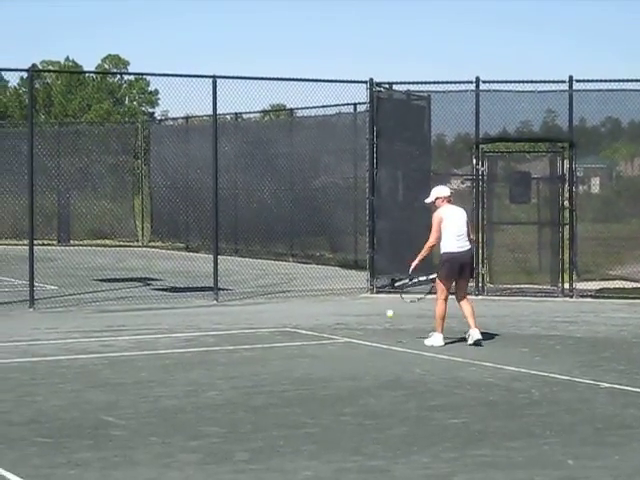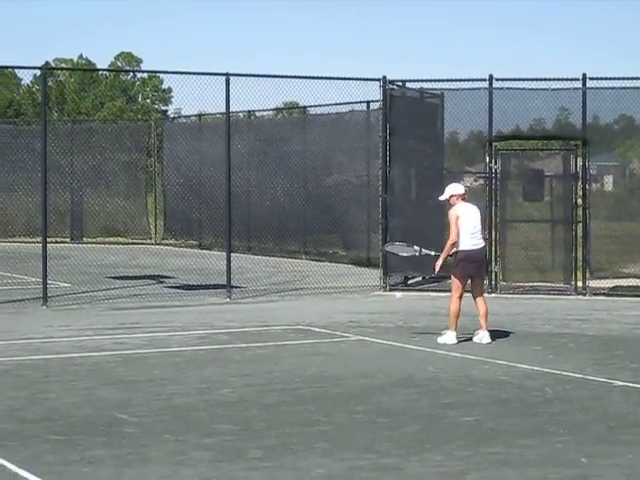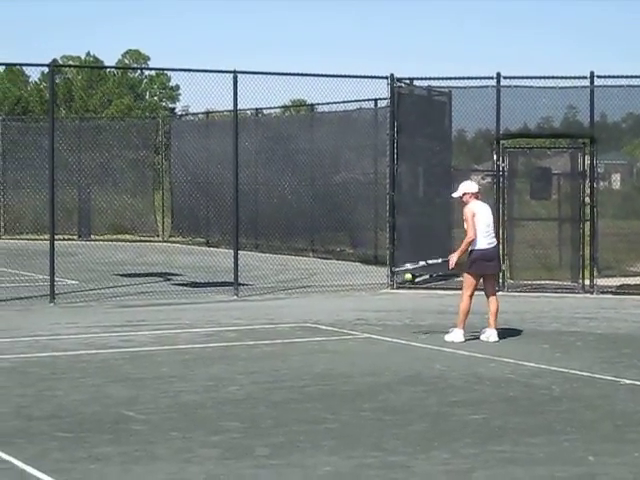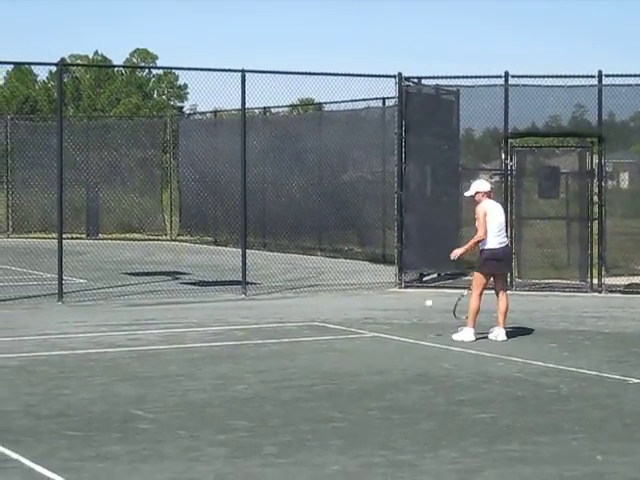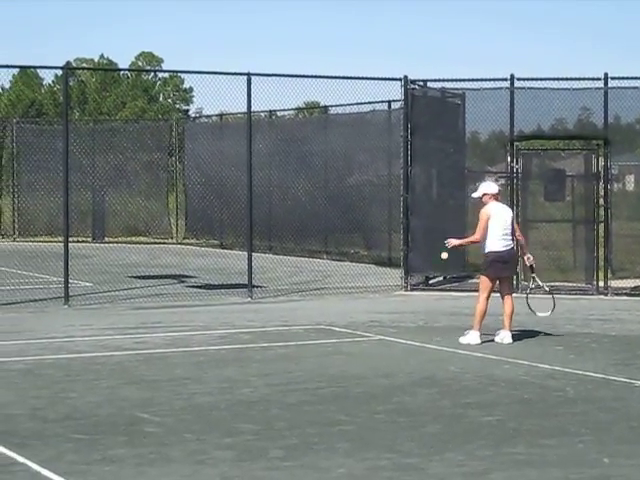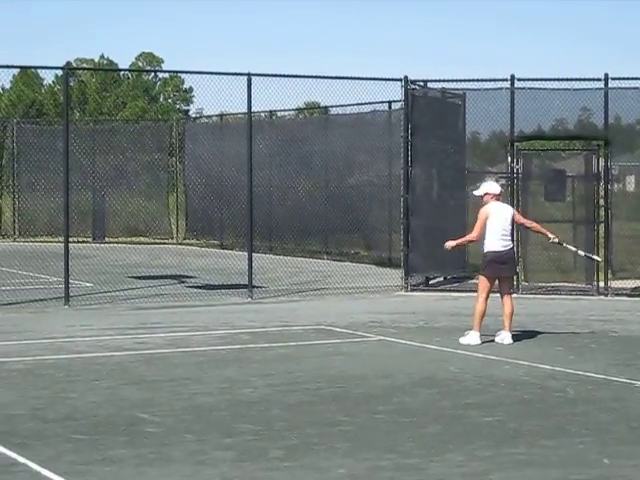
dt=0.2s
person 1, frame 1
left shoulder: (439, 213)
right shoulder: (461, 211)
left elbow: (432, 242)
right elbow: (470, 237)
left wrist: (417, 259)
left hip: (450, 257)
right hip: (466, 255)
left knee: (441, 298)
right knee: (462, 297)
left ankle: (438, 336)
right ankle: (474, 331)
person 1, frame 2
left shoulder: (454, 211)
right shoulder: (475, 209)
left elbow: (453, 239)
left wrist: (441, 258)
right wrist: (455, 250)
left hip: (465, 255)
right hip: (481, 252)
left knee: (456, 295)
right knee: (478, 294)
left ankle: (451, 333)
right ankle: (484, 332)
person 1, frame 3
left shoulder: (469, 208)
right shoulder: (486, 207)
left elbow: (471, 236)
left wrist: (457, 254)
right wrist: (461, 251)
left hip: (479, 254)
right hip: (493, 251)
left knee: (467, 294)
right knee: (491, 293)
left ankle: (459, 331)
right ankle: (492, 331)
person 1, frame 4
left shoulder: (481, 207)
right shoulder: (498, 206)
left elbow: (481, 235)
left wrist: (463, 249)
left hip: (490, 253)
right hip: (504, 250)
left knee: (476, 292)
right knee: (501, 292)
left ankle: (469, 330)
right ankle: (500, 330)
person 1, frame 5
left shoulder: (486, 210)
right shoulder: (507, 209)
left elbow: (478, 238)
right elbow: (518, 234)
left wrist: (458, 242)
right wrist: (525, 253)
left hip: (494, 255)
right hip: (510, 253)
left knee: (483, 296)
right knee: (507, 295)
left ankle: (475, 333)
right ankle: (506, 333)
person 1, frame 6
left shoulder: (486, 210)
right shoulder: (509, 209)
left elbow: (475, 236)
right elbow: (529, 223)
left wrist: (455, 243)
right wrist: (548, 234)
left hip: (492, 256)
right hip: (508, 254)
left knee: (482, 296)
right knee: (506, 295)
left ankle: (475, 334)
right ankle: (506, 334)
